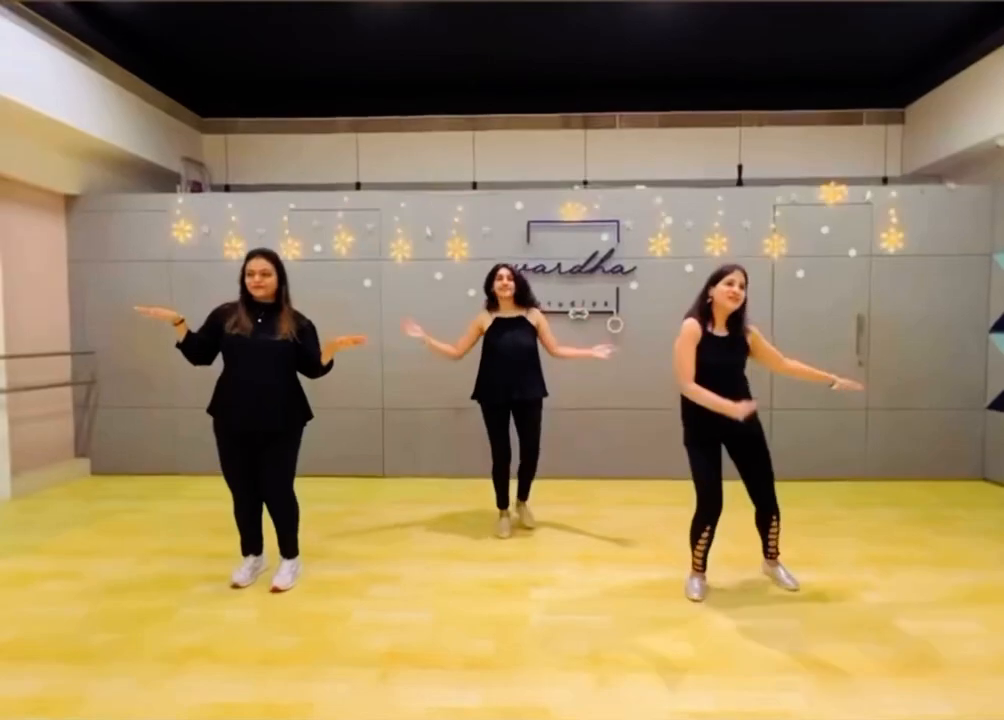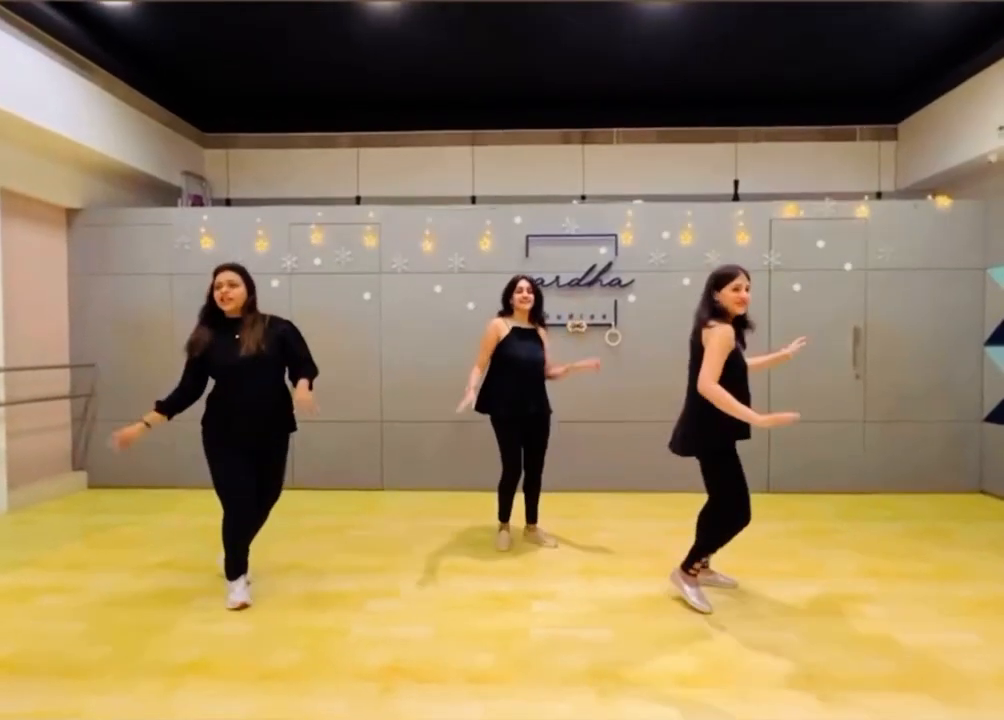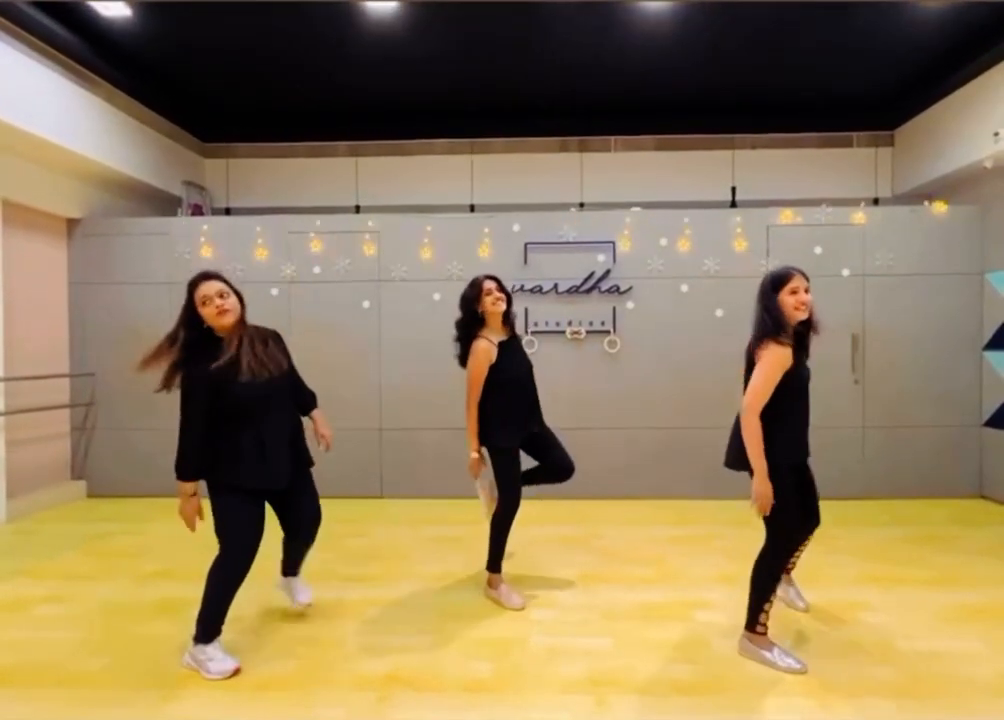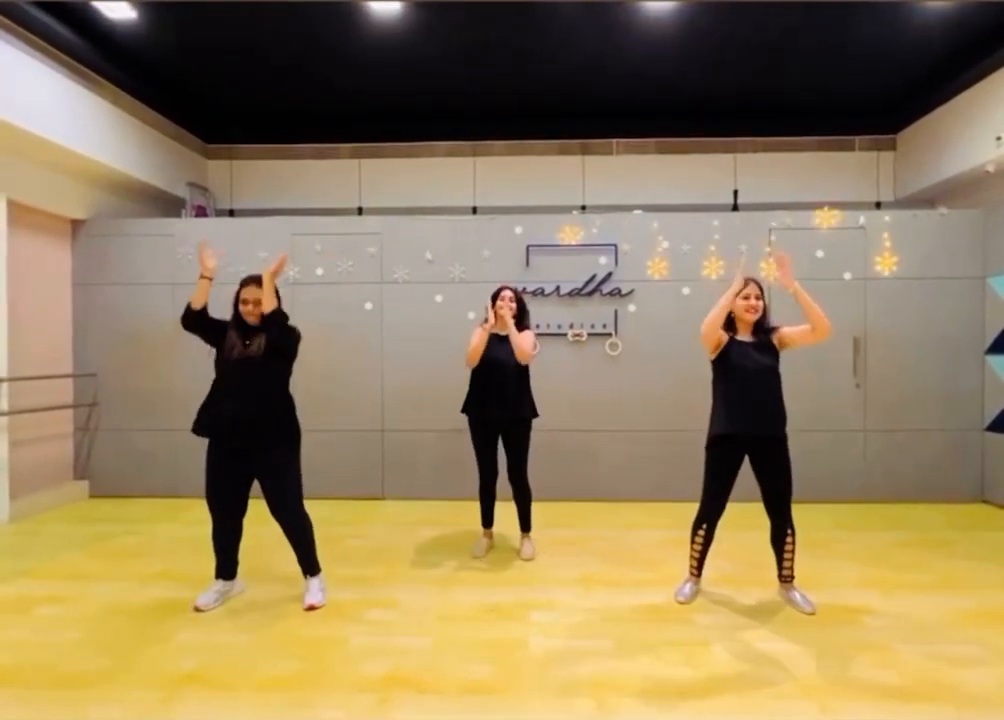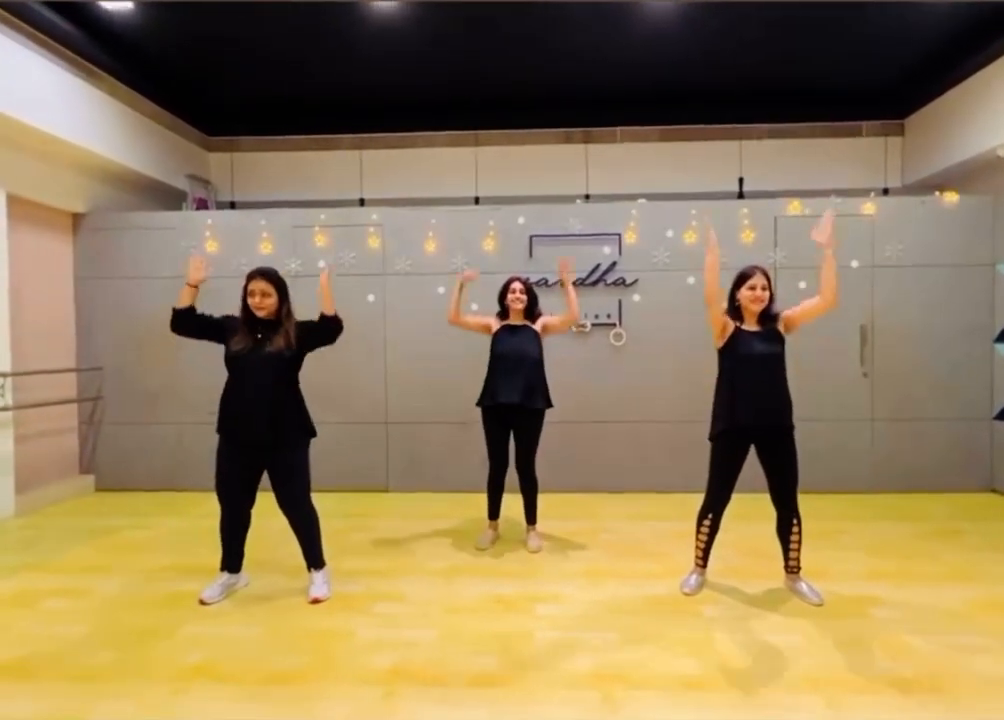
dt=1s
person 1, frame 1
left shoulder: (744, 332)
right shoulder: (692, 328)
left elbow: (781, 364)
right elbow: (687, 385)
left wrist: (833, 379)
right wrist: (727, 407)
left hip: (743, 425)
right hip: (702, 428)
left knee: (765, 496)
right knee: (710, 503)
left ankle: (771, 561)
right ankle: (696, 572)
person 1, frame 2
left shoulder: (725, 330)
right shoulder: (720, 330)
left elbow: (737, 366)
right elbow: (706, 385)
left wrist: (782, 355)
right wrist: (758, 418)
left hip: (715, 431)
right hip: (708, 433)
left knee: (725, 502)
right knee: (736, 512)
left ankle: (699, 567)
right ankle: (687, 573)
person 1, frame 3
left shoulder: (787, 339)
right shoulder: (776, 348)
right elbow: (750, 411)
right wrist: (761, 475)
left hip: (787, 449)
right hip: (767, 452)
left knee: (807, 520)
right knee: (783, 536)
left ankle: (781, 579)
right ankle: (755, 636)
person 1, frame 4
left shoulder: (774, 338)
right shoulder: (720, 340)
left elbow: (822, 330)
right elbow: (706, 331)
left wrist: (791, 285)
right wrist: (732, 287)
left hip: (770, 436)
right hip: (727, 435)
left knee: (781, 513)
right knee: (711, 509)
left ankle: (787, 584)
right ankle: (693, 577)
person 1, frame 5
left shoulder: (780, 324)
right shoulder: (724, 327)
left elbow: (827, 298)
right elbow: (710, 296)
left wrist: (827, 248)
right wrist: (712, 247)
left hip: (776, 429)
right hip: (732, 429)
left knee: (787, 504)
right knee: (715, 502)
left ankle: (793, 576)
right ankle: (698, 569)
person 2, frame 1
left shoulder: (296, 323)
right shoulder: (226, 316)
left elbow: (313, 368)
right elbow: (199, 354)
left wrist: (334, 346)
right wrist: (177, 322)
left hip: (281, 422)
right hip: (232, 420)
left knee: (277, 489)
right knee: (243, 491)
left ankle: (289, 559)
right ankle: (252, 557)
person 2, frame 2
left shoulder: (278, 329)
right shoulder: (206, 339)
left elbow: (302, 367)
right elbow: (187, 390)
left wrist: (302, 385)
right wrist: (145, 423)
left hip: (272, 431)
right hip: (225, 435)
left knee: (265, 498)
right knee: (237, 504)
left ankle: (237, 556)
right ankle: (236, 577)
person 2, frame 3
left shoulder: (269, 341)
right shoulder: (200, 364)
left elbow: (294, 386)
right elbow: (193, 431)
left wrist: (316, 417)
right wrist: (188, 491)
left hip: (286, 457)
right hip: (233, 469)
left knee: (305, 523)
right knee: (238, 551)
left ankle: (290, 576)
right ankle: (203, 645)
person 2, frame 4
left shoulder: (283, 336)
right shoulder: (225, 335)
left elbow: (272, 326)
right elbow: (192, 319)
left wrist: (269, 281)
right wrist: (206, 275)
left hip: (275, 441)
right hip: (227, 440)
left knee: (288, 510)
right knee: (224, 512)
left ankle: (314, 578)
right ankle: (226, 580)
person 2, frame 5
left shoulder: (296, 332)
right shoulder: (232, 329)
left elbow: (331, 330)
right elbow: (182, 325)
left wrist: (325, 289)
right wrist: (192, 284)
left hip: (285, 435)
right hip: (238, 435)
left knee: (296, 503)
right knee: (232, 504)
left ankle: (318, 571)
right ankle: (231, 573)
person 3, frame 1
left shoulder: (533, 315)
right shoulder: (484, 318)
left elbow: (556, 349)
right elbow: (457, 351)
left wrist: (591, 352)
right wrist: (424, 337)
left hip: (528, 394)
right hip: (493, 396)
left knee: (530, 453)
right knee: (500, 454)
left ankle: (522, 503)
right ankle: (503, 512)
person 3, frame 2
left shoulder: (539, 332)
right shoulder: (498, 325)
left elbow: (548, 371)
right elbow: (480, 366)
left wrist: (578, 366)
right wrist: (471, 390)
left hip: (536, 408)
right hip: (504, 409)
left knee: (535, 468)
right knee: (513, 469)
left ankle: (531, 527)
right ankle: (503, 526)
person 3, frame 3
left shoulder: (511, 331)
right shoulder: (482, 345)
right elbow: (472, 402)
right wrist: (474, 449)
left hip: (529, 421)
right hip: (500, 429)
left knee: (563, 468)
right knee: (510, 502)
left ankle: (497, 485)
right ankle: (494, 581)
person 3, frame 4
left shoulder: (525, 334)
right shoulder: (480, 333)
left elbow: (524, 358)
right elbow: (471, 361)
left wrist: (508, 322)
right wrist: (489, 326)
left hip: (516, 413)
right hip: (482, 412)
left knee: (518, 474)
right knee: (487, 474)
left ankle: (526, 535)
right ankle: (487, 534)
person 3, frame 5
left shoulder: (539, 324)
right shoulder: (493, 324)
left elbow: (571, 319)
right elbow: (454, 319)
left wrist: (567, 283)
right wrist: (460, 285)
left hip: (530, 406)
right hip: (495, 404)
left knee: (525, 466)
right knee: (497, 465)
left ankle: (531, 528)
right ankle: (492, 526)
